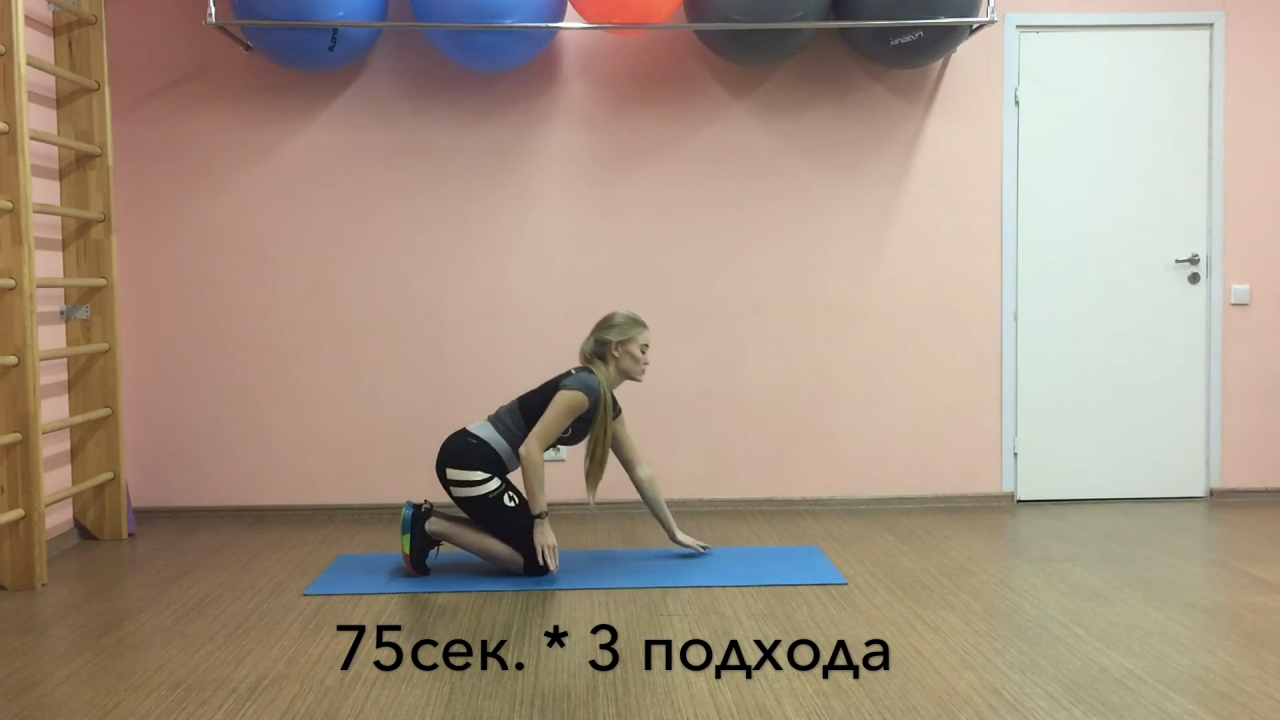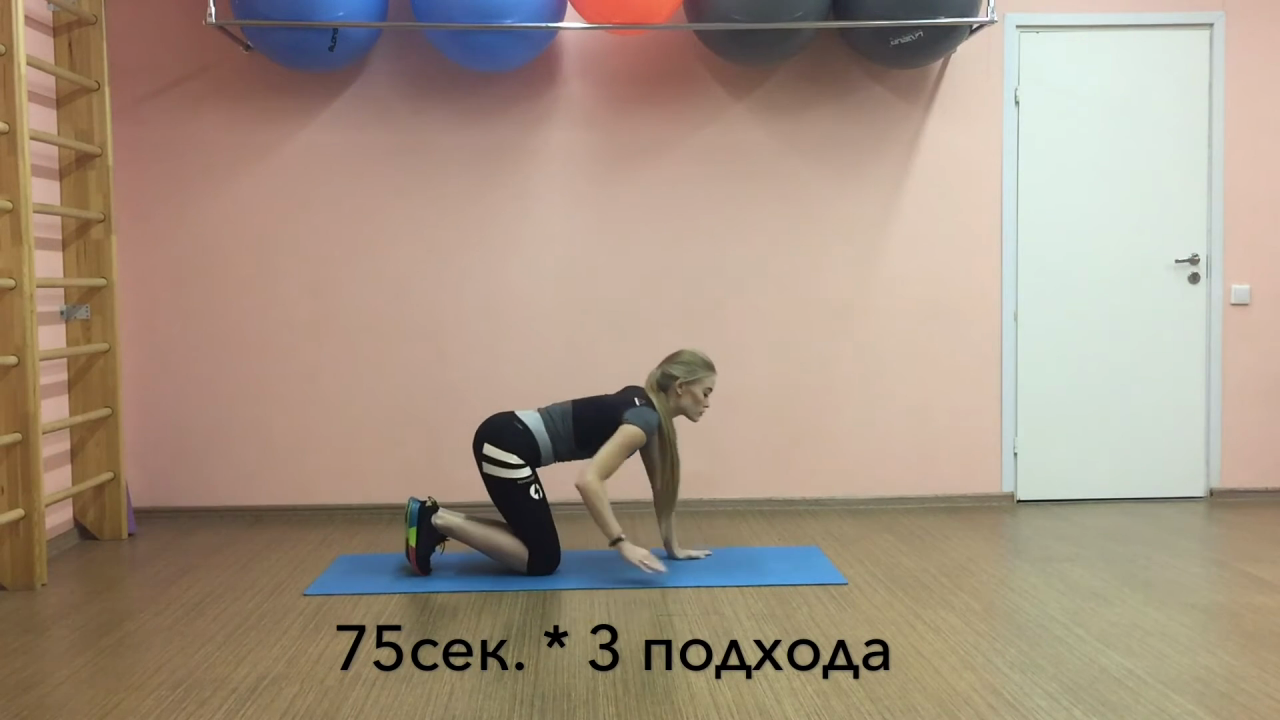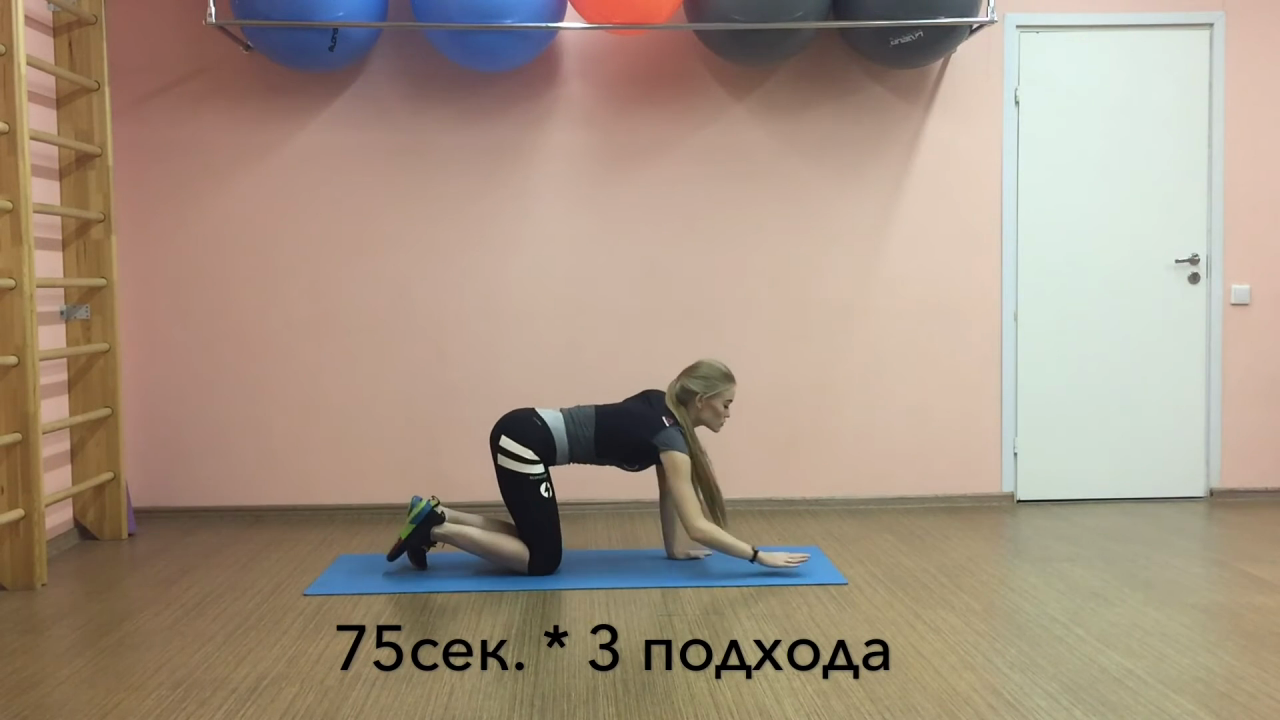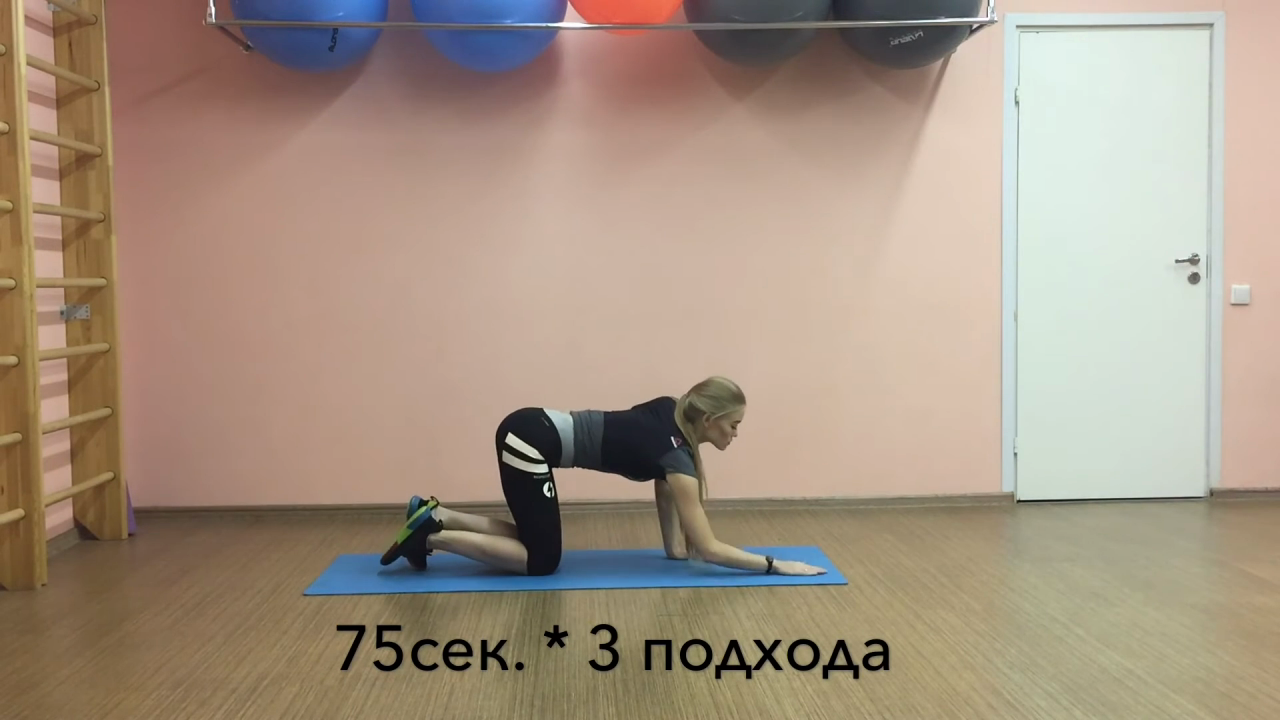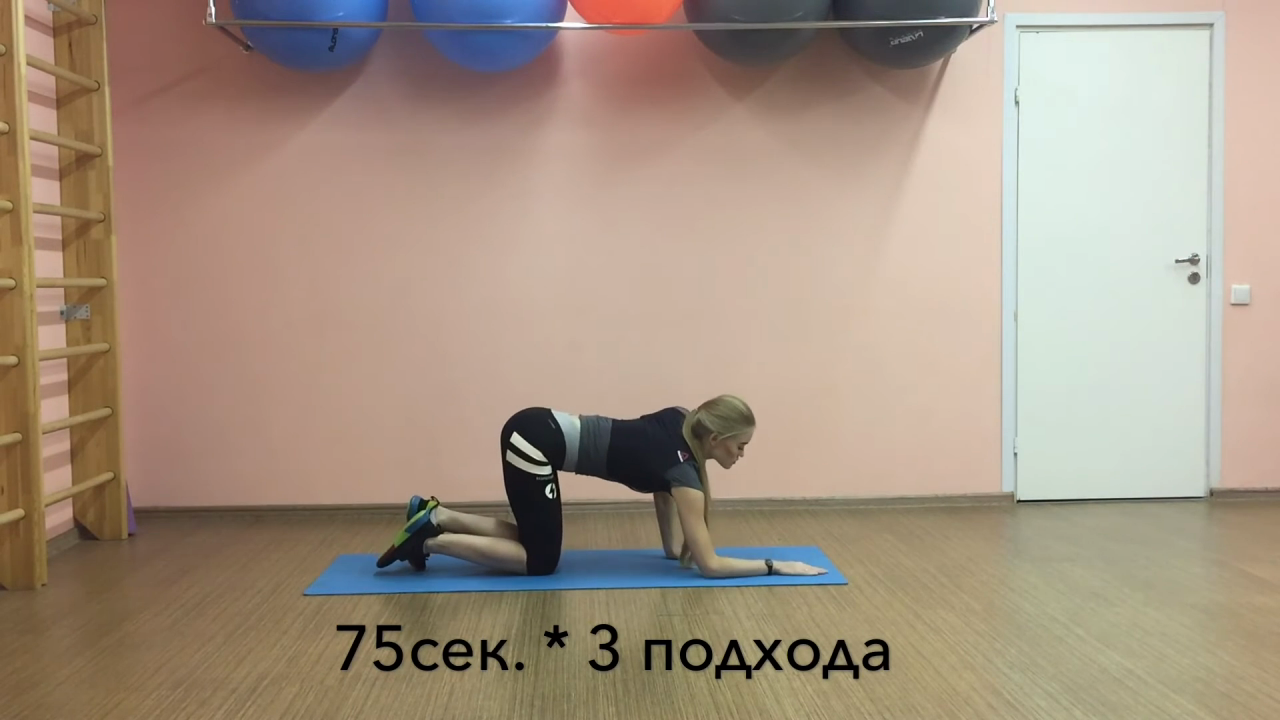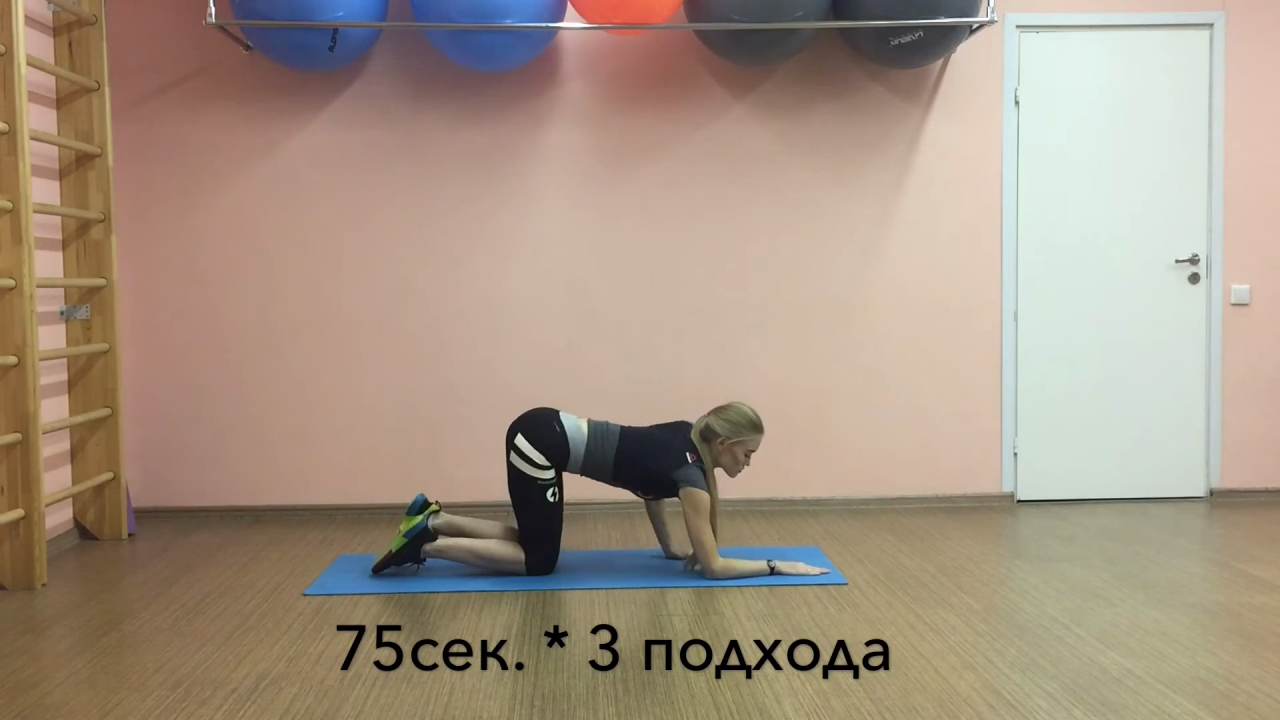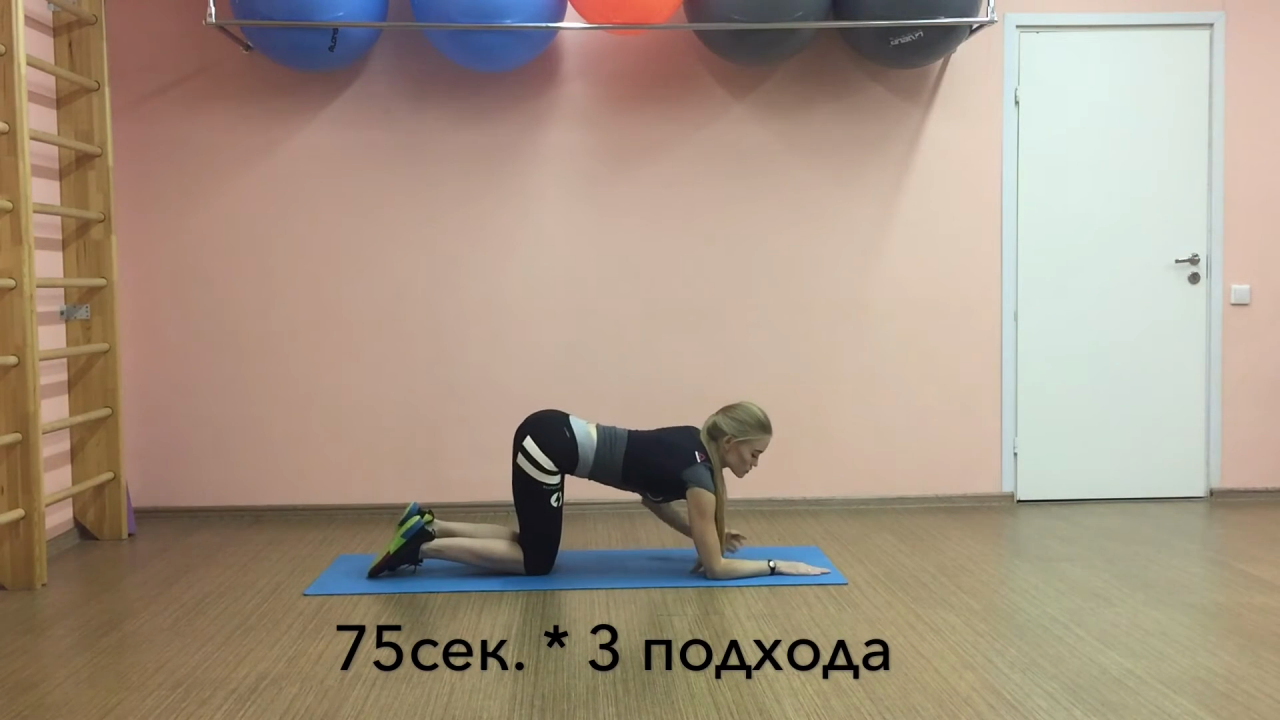
dt=0.3s
person 1, frame 1
left shoulder: (604, 400)
right shoulder: (585, 387)
left elbow: (639, 470)
right elbow: (530, 450)
left wrist: (674, 531)
right wrist: (541, 521)
left hip: (477, 461)
right hip: (468, 461)
left knee: (542, 552)
right knee: (537, 559)
left ankle: (431, 520)
right ankle: (431, 527)
person 1, frame 2
left shoulder: (647, 407)
right shoulder: (643, 418)
left elbow: (661, 483)
right elbow: (587, 480)
left wrist: (672, 546)
right wrist: (620, 543)
left hip: (503, 439)
right hip: (505, 446)
left knee: (533, 540)
right knee: (542, 559)
left ankle: (435, 517)
right ankle: (437, 522)
person 1, frame 3
left shoulder: (664, 407)
right shoulder: (670, 438)
left elbow: (666, 485)
right elbow: (697, 527)
left wrist: (673, 548)
right wrist: (760, 555)
left hip: (521, 433)
right hip: (524, 441)
left knee: (536, 543)
right knee: (543, 561)
left ankle: (439, 515)
right ankle: (437, 528)
person 1, frame 4
left shoulder: (672, 411)
right shoulder: (676, 454)
left elbow: (662, 484)
right elbow: (709, 548)
left wrist: (672, 548)
right wrist: (775, 564)
left hip: (527, 430)
right hip: (529, 440)
left knee: (536, 541)
right knee: (542, 560)
left ankle: (436, 516)
right ankle: (430, 536)
person 1, frame 5
left shoulder: (679, 421)
right shoulder: (683, 468)
right elbow: (710, 564)
left wrist: (672, 549)
right wrist: (776, 566)
left hip: (533, 429)
right hip: (535, 442)
left knee: (536, 542)
right knee: (541, 561)
left ankle: (436, 516)
right ankle: (430, 539)
person 1, frame 6
left shoulder: (687, 434)
right shoulder: (691, 472)
right elbow: (713, 566)
left wrist: (669, 548)
right wrist: (778, 565)
left hip: (541, 430)
right hip: (540, 442)
left knee: (533, 541)
right knee: (538, 561)
left ankle: (434, 519)
right ankle: (426, 544)
person 1, frame 7
left shoulder: (694, 440)
right shoulder: (700, 473)
left elbow: (651, 496)
right elbow: (716, 567)
left wrist: (710, 535)
right wrist: (777, 566)
left hip: (548, 432)
right hip: (549, 445)
left knee: (534, 545)
right knee: (537, 561)
left ankle: (428, 525)
right ankle: (424, 545)
